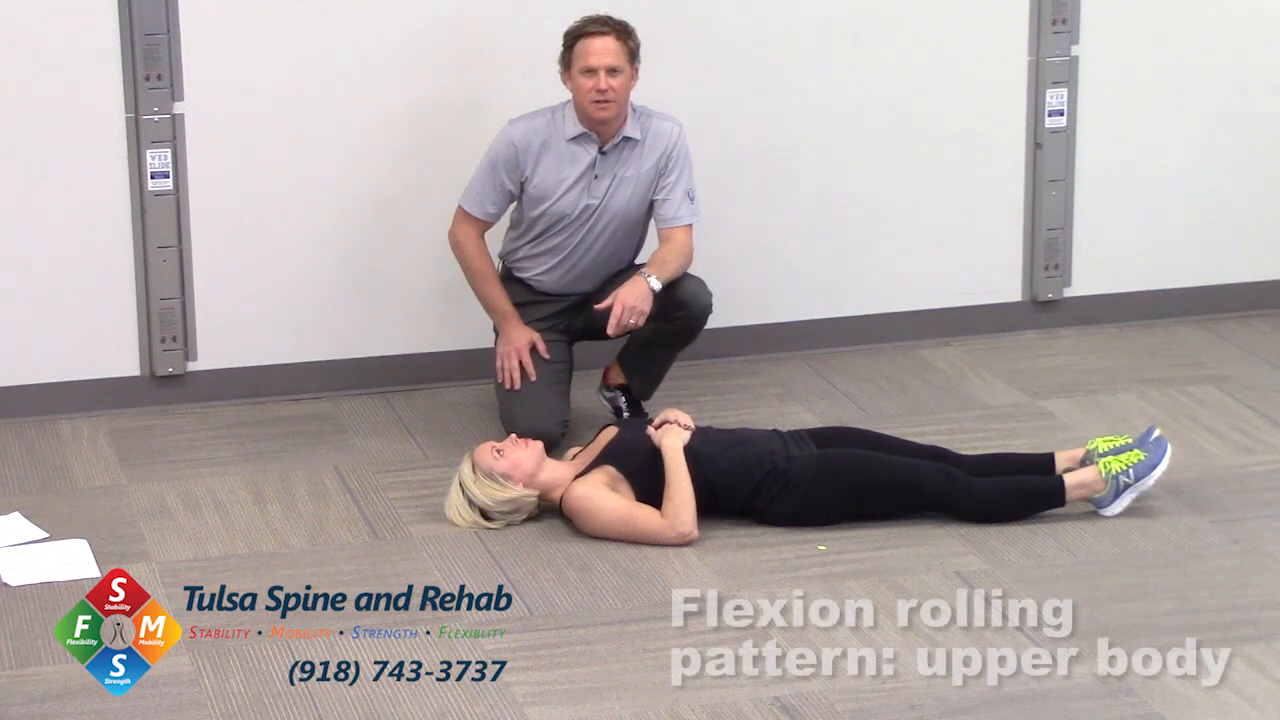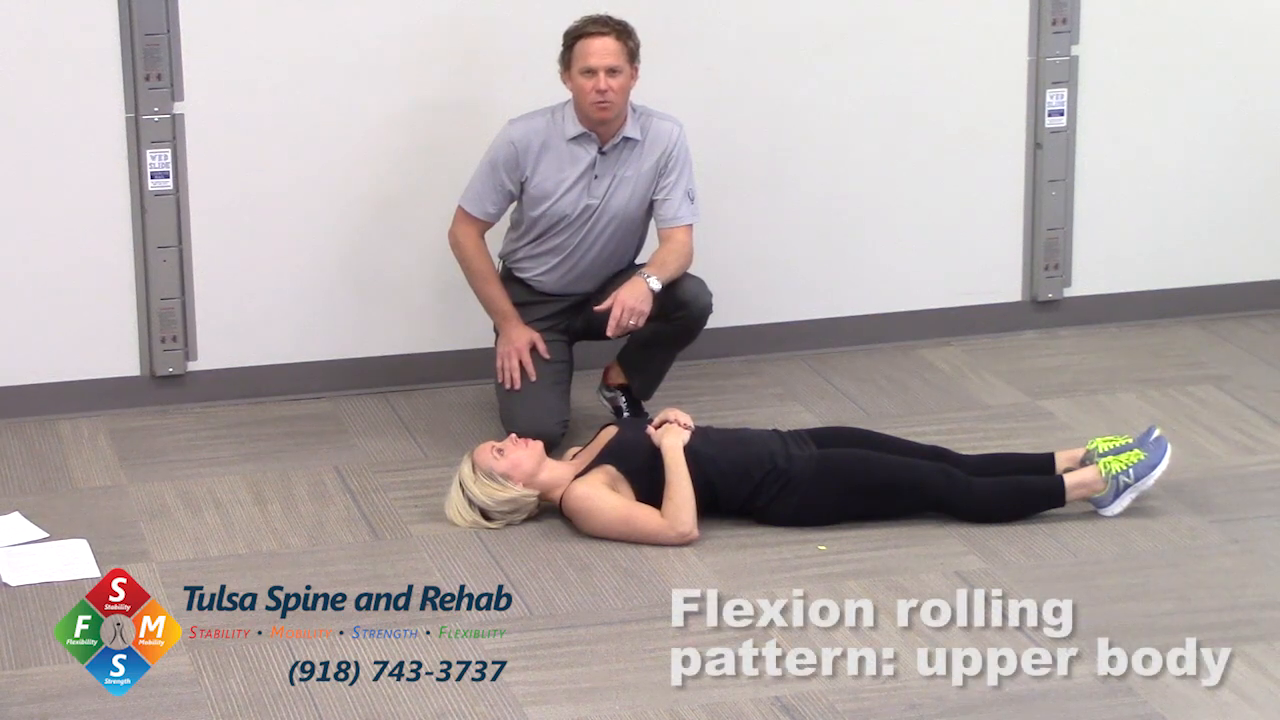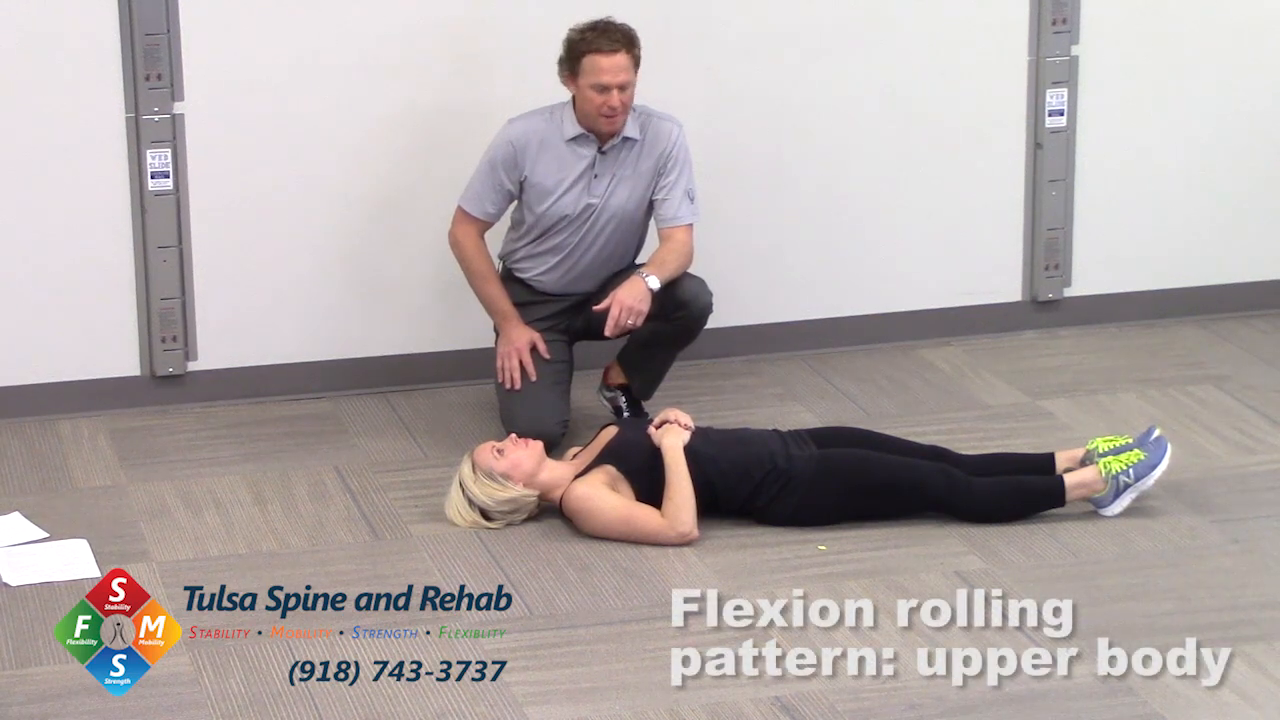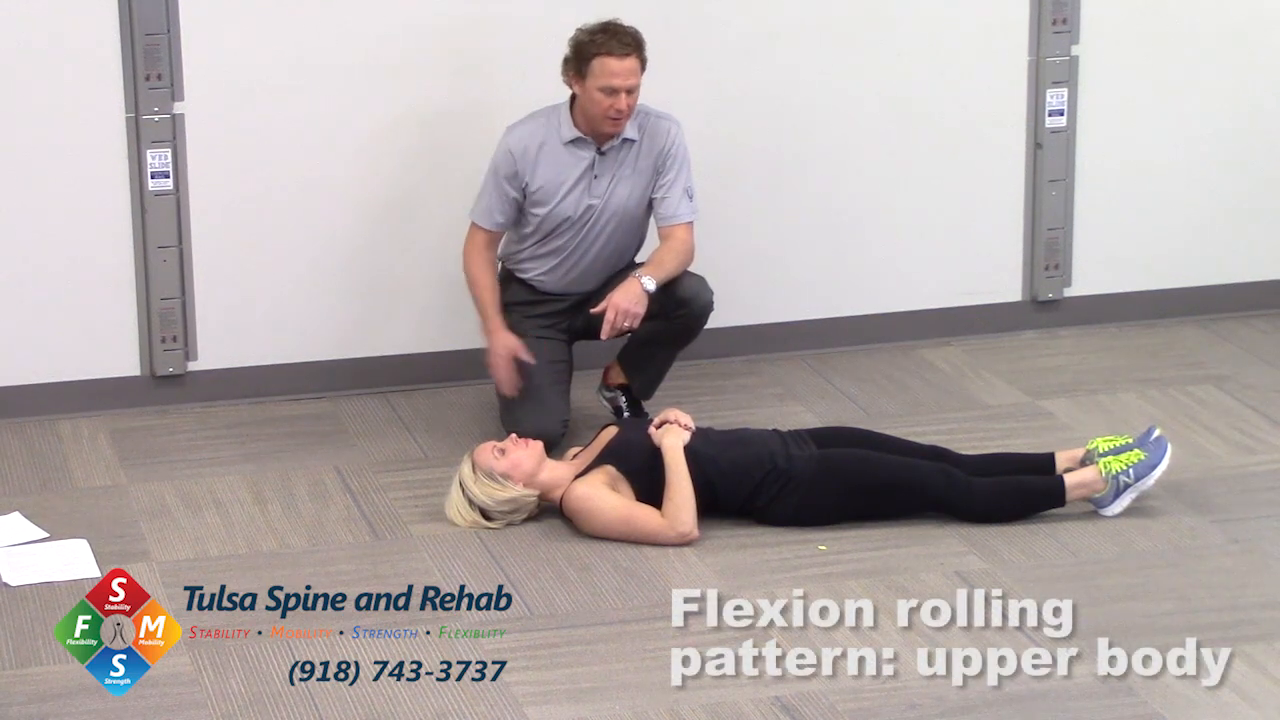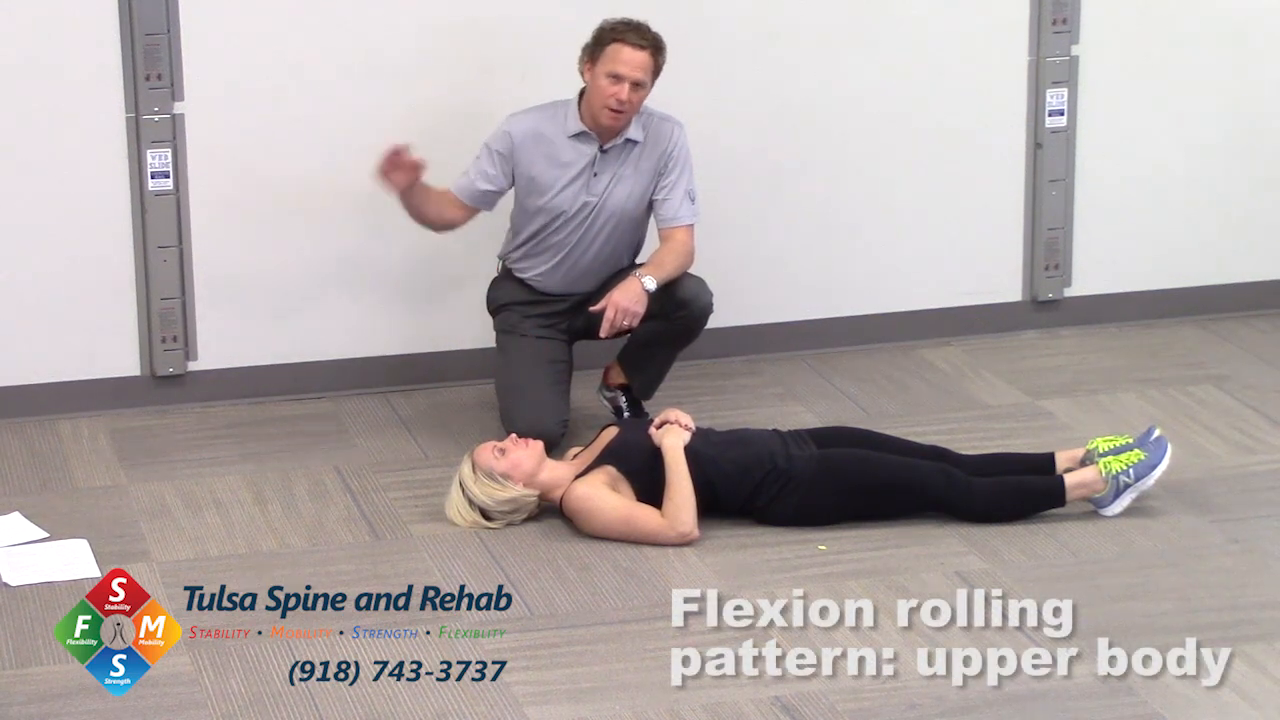
dt=0.4s
person 1, frame 1
left shoulder: (580, 464)
right shoulder: (582, 501)
right elbow: (680, 527)
left wrist: (669, 421)
right wrist: (672, 449)
left hip: (779, 445)
right hip: (782, 490)
left knee: (947, 461)
right knee: (947, 490)
left ankle: (1081, 458)
right ankle: (1096, 485)
person 1, frame 2
left shoulder: (582, 462)
right shoulder: (583, 501)
right elbow: (680, 528)
left wrist: (669, 423)
right wrist: (672, 448)
left hip: (779, 446)
right hip: (781, 491)
left knee: (946, 461)
right knee: (946, 491)
left ankle: (1080, 459)
right ankle: (1097, 485)
person 1, frame 3
left shoulder: (581, 463)
right shoulder: (583, 500)
right elbow: (680, 527)
left wrist: (669, 422)
right wrist: (673, 448)
left hip: (780, 444)
right hip: (782, 490)
left knee: (947, 460)
right knee: (947, 490)
left ankle: (1082, 457)
right ankle: (1097, 484)
person 1, frame 4
left shoulder: (582, 461)
right shoulder: (582, 501)
right elbow: (680, 528)
left wrist: (669, 422)
right wrist: (672, 448)
left hip: (777, 446)
right hip: (780, 491)
left knee: (946, 460)
right knee: (946, 490)
left ankle: (1080, 459)
right ankle: (1097, 485)
person 1, frame 5
left shoulder: (581, 462)
right shoulder: (583, 501)
right elbow: (680, 528)
left wrist: (669, 421)
right wrist: (673, 449)
left hip: (777, 445)
right hip: (781, 490)
left knee: (946, 461)
right knee: (946, 491)
left ankle: (1082, 458)
right ankle: (1097, 485)
person 2, frame 1
left shoulder: (665, 137)
right shoulder: (523, 138)
left elbow: (678, 241)
right elbow: (464, 232)
left wrist: (647, 280)
right wrist: (508, 324)
left hip: (611, 289)
right hip: (534, 298)
left knee: (692, 298)
right knee: (537, 430)
left ankle: (621, 383)
right ankle: (526, 366)
person 2, frame 2
left shoulder: (665, 137)
right shoulder: (523, 138)
left elbow: (678, 242)
right elbow: (465, 233)
left wrist: (647, 281)
right wrist: (508, 324)
left hip: (612, 290)
right hip: (533, 299)
left knee: (693, 299)
right knee: (537, 430)
left ankle: (621, 382)
right ankle: (530, 364)
person 2, frame 3
left shoulder: (664, 136)
right shoulder: (522, 138)
left elbow: (678, 241)
right elbow: (464, 232)
left wrist: (645, 280)
right wrist: (508, 323)
left hip: (611, 290)
right hip: (533, 298)
left knee: (692, 298)
right knee: (537, 430)
left ankle: (620, 382)
right ankle: (525, 359)
person 2, frame 4
left shoulder: (663, 136)
right shoulder: (523, 142)
left elbow: (679, 239)
right elbow: (481, 241)
left wrist: (640, 283)
right wrist: (496, 331)
left hip: (612, 290)
right hip: (533, 298)
left knee: (695, 297)
right knee: (536, 430)
left ankle: (618, 380)
right ankle: (532, 371)
person 2, frame 5
left shoulder: (667, 138)
right shoulder: (525, 132)
left elbow: (680, 243)
right elbow: (451, 214)
left wrist: (642, 283)
right wrist: (409, 188)
left hip: (610, 289)
right hip: (530, 299)
left knee: (693, 299)
right knee: (536, 431)
left ankle: (621, 382)
right ankle: (530, 373)
